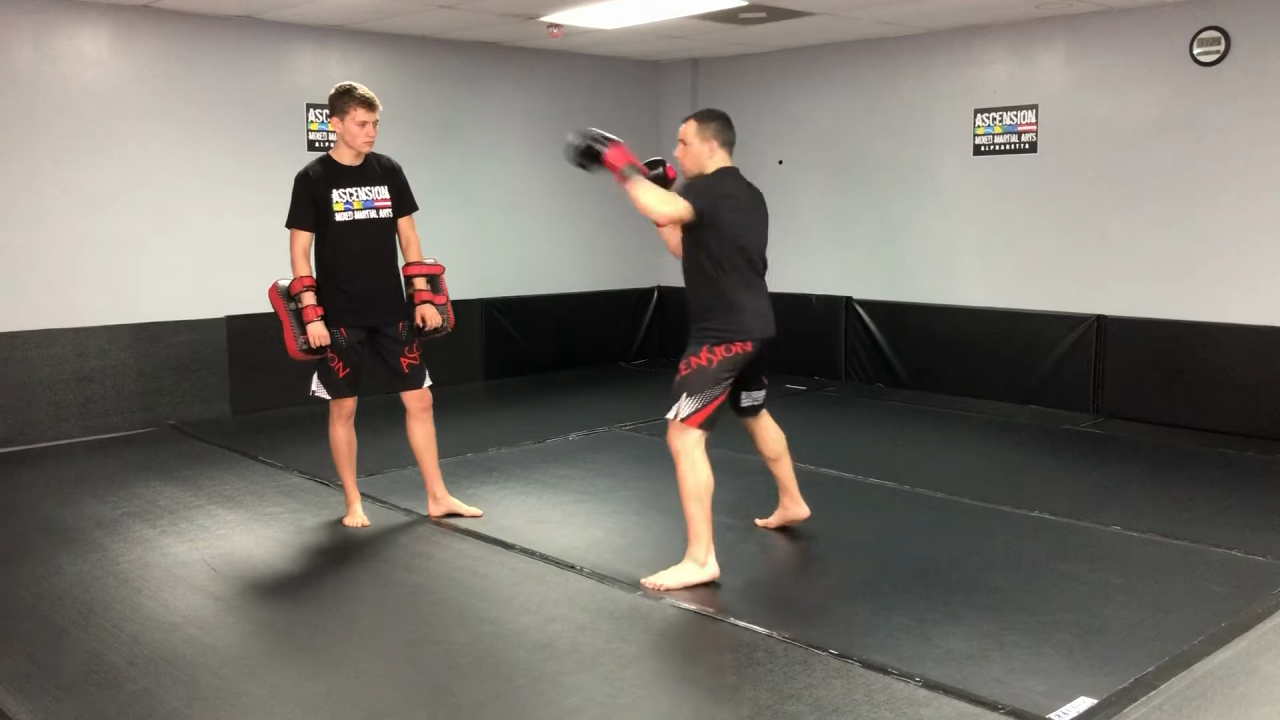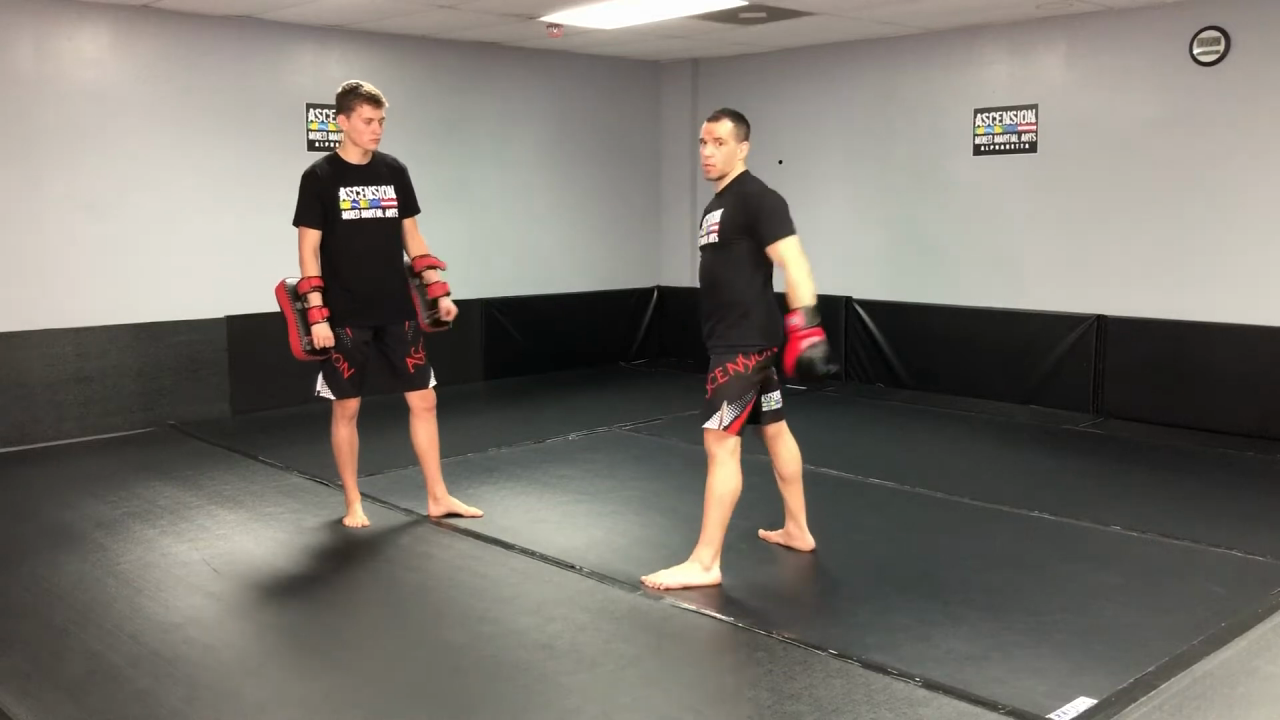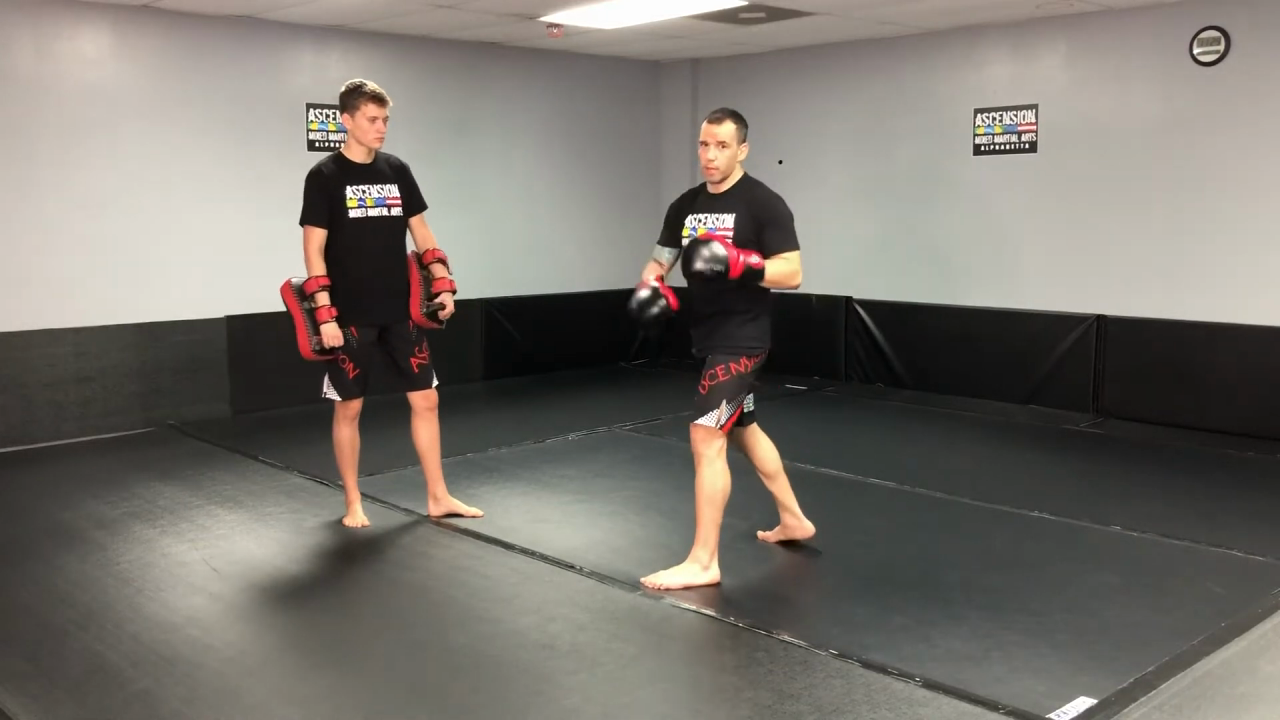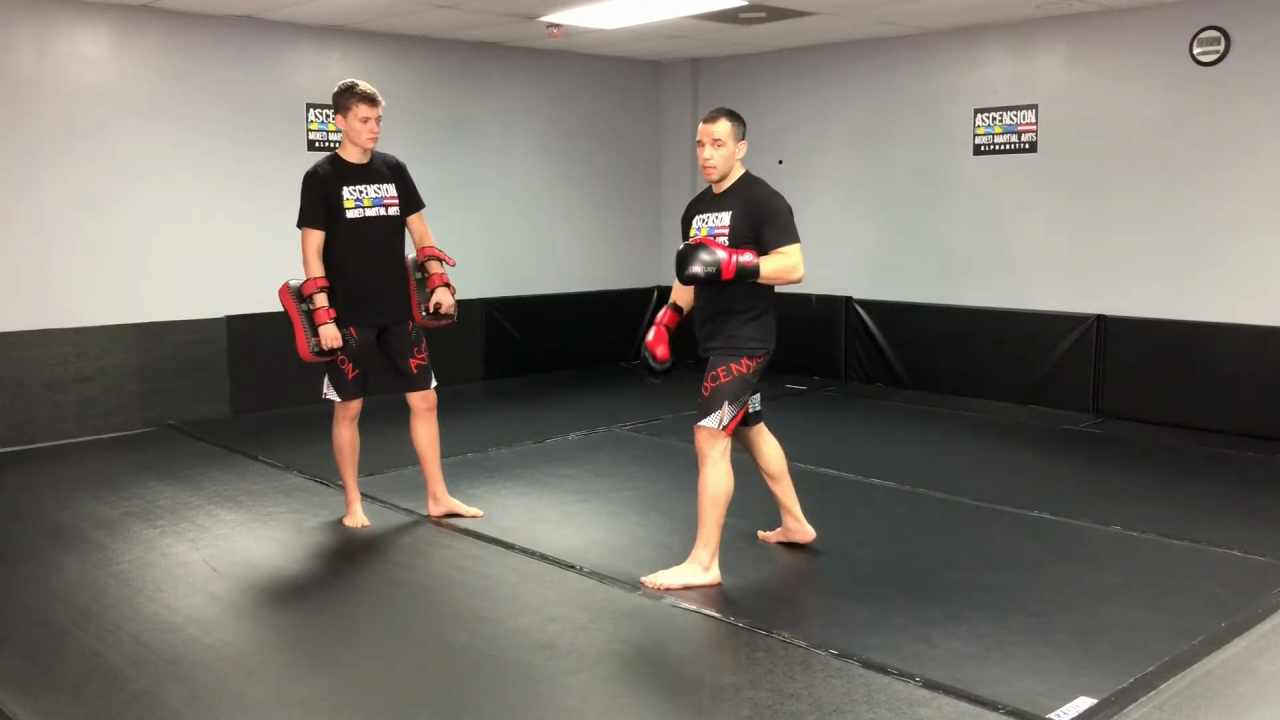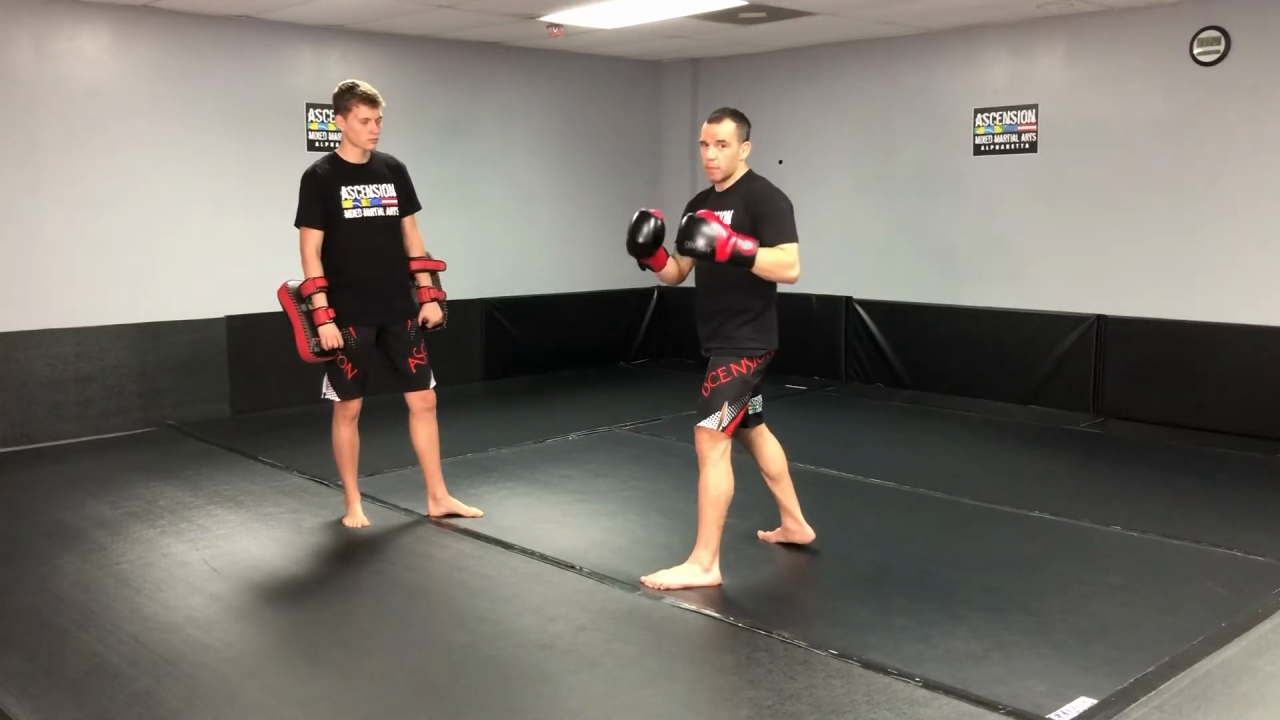
dt=1s
person 1, frame 1
left shoulder: (714, 190)
right shoulder: (747, 195)
left elbow: (660, 210)
right elbow: (686, 244)
left wrist: (624, 168)
right wrist: (648, 187)
left hip: (722, 334)
right hip: (751, 326)
left knee: (684, 435)
right knee: (754, 414)
left ankle: (700, 559)
right ankle: (791, 503)
person 1, frame 2
left shoulder: (757, 198)
right shoulder: (717, 203)
left elbow: (794, 262)
left wrist: (806, 326)
left hip: (743, 343)
right hip: (732, 337)
left knee: (721, 442)
right knee: (773, 428)
left ankle: (705, 562)
right ankle: (797, 529)
person 1, frame 3
left shoulder: (764, 204)
right shoulder: (687, 204)
left elbow: (792, 274)
right elbow: (659, 262)
left wrist: (737, 262)
right wrist: (651, 287)
left hip: (740, 339)
right hip: (708, 338)
left knee: (707, 439)
right knee: (744, 429)
left ankle: (703, 562)
right ankle: (793, 520)
person 1, frame 4
left shoulder: (763, 200)
right shoulder: (697, 208)
left elbow: (793, 267)
left wrist: (731, 262)
right wrist: (665, 321)
left hip: (744, 341)
right hip: (718, 339)
left knee: (710, 439)
right knee: (751, 429)
left ankle: (704, 562)
right ankle: (795, 522)
person 1, frame 5
left shoulder: (765, 198)
right shoulder: (701, 207)
left elbow: (789, 267)
right elbow: (675, 274)
left wrist: (731, 245)
right wrist: (650, 252)
left hip: (745, 341)
right hip: (722, 340)
left knee: (711, 440)
right knee: (753, 429)
left ankle: (704, 563)
right ankle: (794, 524)
person 2, frame 1
left shoulder: (389, 170)
right shoulder: (313, 179)
left elbow: (408, 237)
right elbow: (300, 251)
left wrist: (423, 296)
right wrist: (311, 313)
left hip: (391, 311)
right hip: (340, 316)
left knee: (420, 399)
right knee: (343, 408)
left ankle: (437, 496)
right ankle: (353, 502)
person 2, frame 2
left shoulder: (394, 170)
right shoulder: (320, 177)
left elbow: (412, 236)
right elbow: (309, 250)
left wrist: (438, 290)
right wrist: (316, 314)
left hip: (397, 311)
right hip: (346, 316)
left knee: (423, 399)
right knee: (346, 408)
left ankle: (438, 496)
right ankle: (353, 503)
person 2, frame 3
left shoulder: (397, 170)
right shoulder: (325, 176)
left elbow: (421, 233)
right elbow: (314, 249)
left wrist: (443, 284)
right wrist: (325, 313)
left hip: (401, 310)
right hip: (351, 315)
left knee: (426, 398)
right knee: (349, 407)
left ankle: (438, 496)
right ankle: (353, 503)
person 2, frame 4
left shoulder: (393, 169)
right shoulder: (321, 178)
left elbow: (419, 230)
right elbow: (312, 251)
left wrist: (439, 282)
right wrist: (324, 315)
left hip: (399, 311)
right hip: (350, 317)
left knee: (424, 399)
right knee: (348, 407)
left ankle: (438, 497)
right ankle: (353, 503)
person 2, frame 5
left shoulder: (393, 169)
right shoulder: (320, 177)
right elbow: (310, 250)
left wrist: (428, 295)
right wrist: (323, 315)
left hip: (399, 310)
right hip: (349, 315)
left knee: (423, 399)
right knee: (348, 407)
left ankle: (438, 497)
right ankle: (353, 503)
